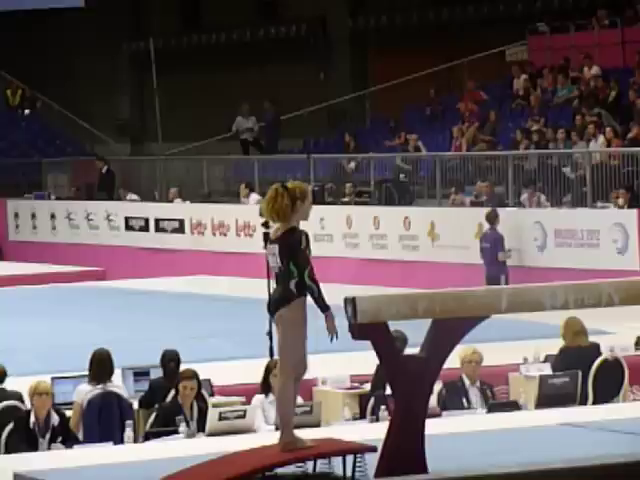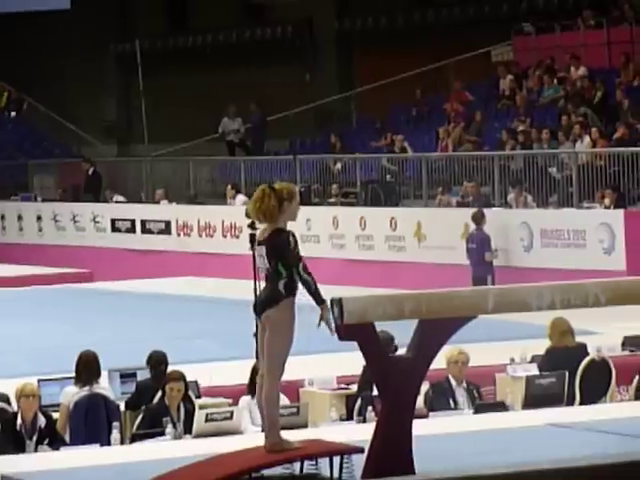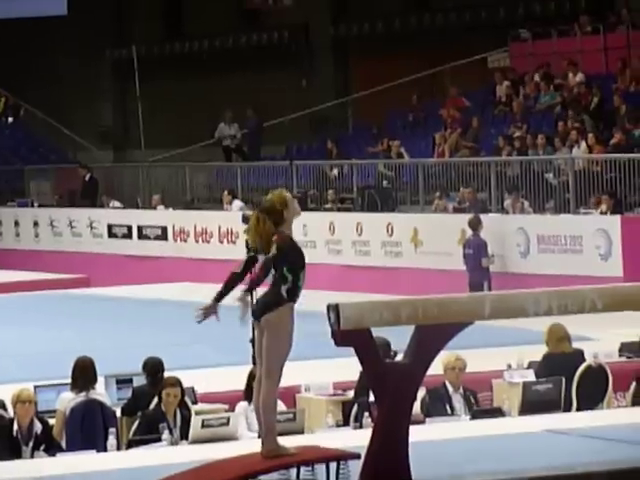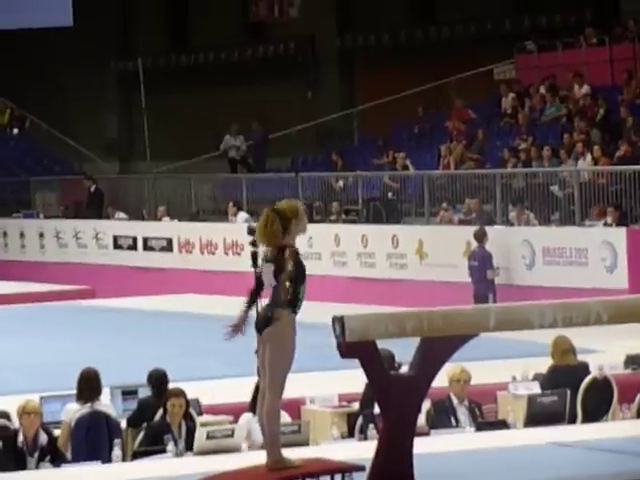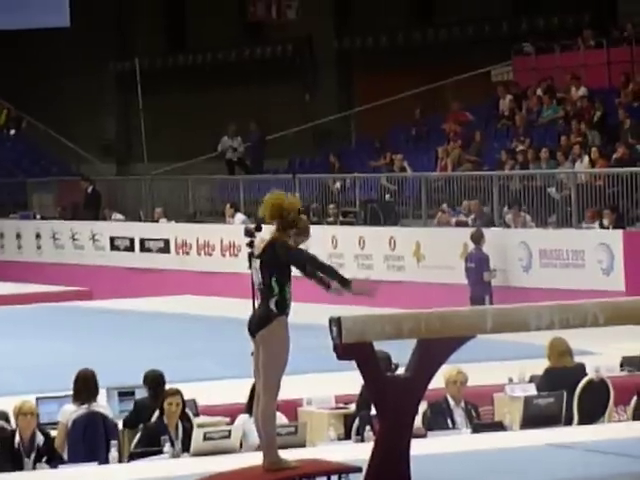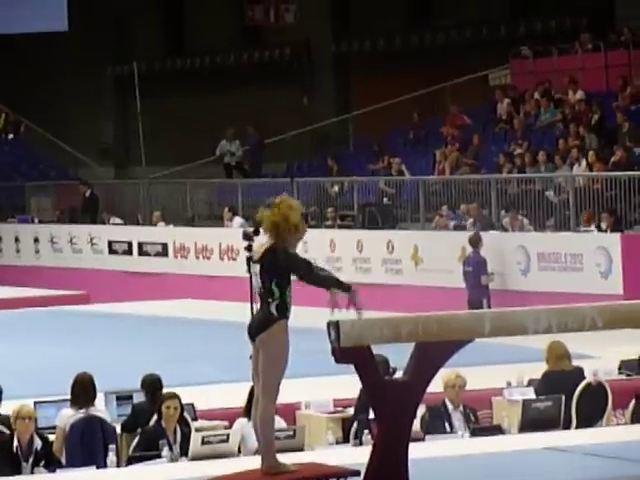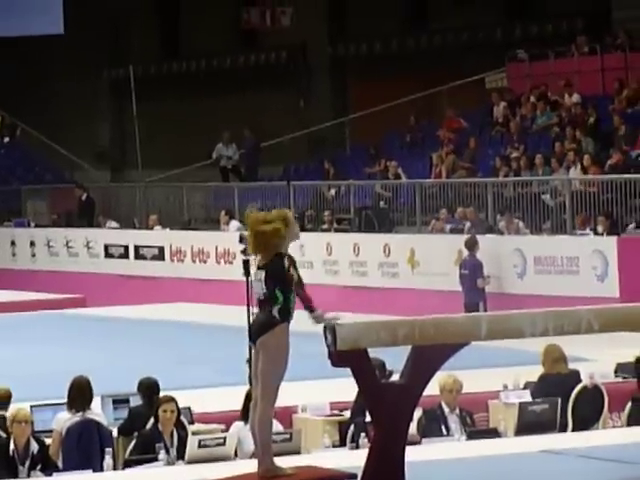
dt=0.2s
person 1, frame 1
left shoulder: (276, 233)
right shoulder: (297, 236)
right elbow: (308, 276)
right wrist: (327, 311)
left hip: (278, 300)
right hip: (291, 304)
left knee: (297, 368)
right knee: (288, 373)
left ankle: (286, 431)
right ankle: (287, 437)
person 1, frame 2
left shoulder: (264, 234)
right shoulder: (285, 237)
right elbow: (301, 271)
right wrist: (322, 305)
left hip: (267, 303)
right hip: (279, 304)
left knee: (267, 373)
right knee: (273, 373)
left ankle: (271, 433)
right ankle: (273, 437)
person 1, frame 3
left shoulder: (272, 239)
right shoulder: (284, 241)
right elbow: (265, 266)
left wrist: (216, 301)
right wrist: (247, 292)
left hip: (265, 307)
right hip: (279, 310)
left knee: (263, 378)
right knee: (271, 379)
left ankle: (267, 440)
right ankle: (270, 444)
person 1, frame 4
left shoulder: (274, 250)
right shoulder: (289, 253)
left elbow: (259, 283)
right elbow: (286, 282)
left wrist: (244, 315)
right wrist: (283, 309)
left hip: (270, 319)
right hip: (280, 322)
left knee: (267, 390)
right knee: (274, 392)
left ankle: (272, 452)
right ankle: (276, 457)
person 1, frame 5
left shoulder: (264, 248)
right shoulder: (279, 247)
left elbow: (306, 266)
right elbow: (312, 263)
left wrist: (332, 284)
right wrist: (347, 284)
left hip: (260, 320)
right hip: (273, 323)
left knee: (262, 392)
right knee: (269, 393)
left ankle: (267, 452)
right ankle: (271, 457)
person 1, frame 6
left shoulder: (262, 252)
right shoulder: (280, 252)
left elbow: (306, 273)
right elbow: (312, 271)
left wrist: (336, 290)
right wrist: (348, 290)
left hip: (259, 323)
right hip: (273, 327)
left knee: (261, 395)
right knee: (268, 396)
left ankle: (266, 457)
right ankle: (270, 461)
person 1, frame 7
left shoulder: (266, 258)
right shoulder: (282, 260)
right elbow: (297, 289)
right wrist: (316, 314)
left hip: (261, 326)
right hip: (274, 329)
left knee: (260, 397)
right knee: (266, 400)
left ankle: (264, 460)
right ankle: (266, 463)
